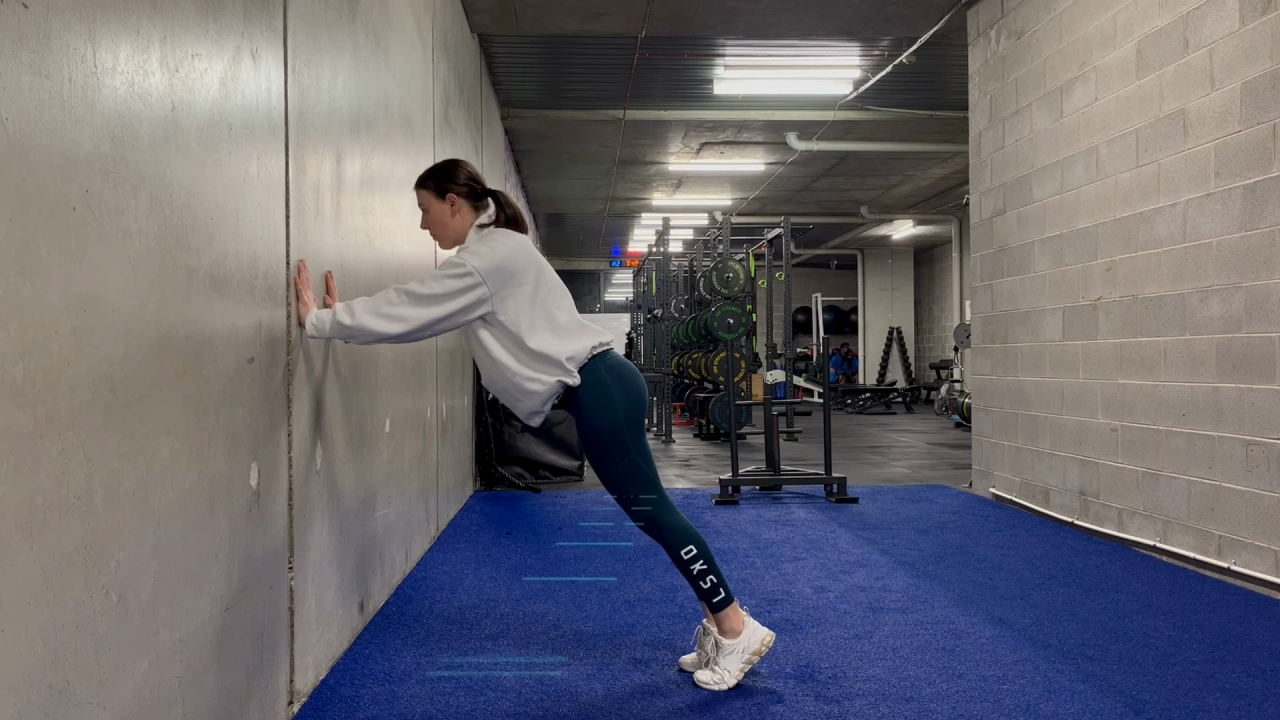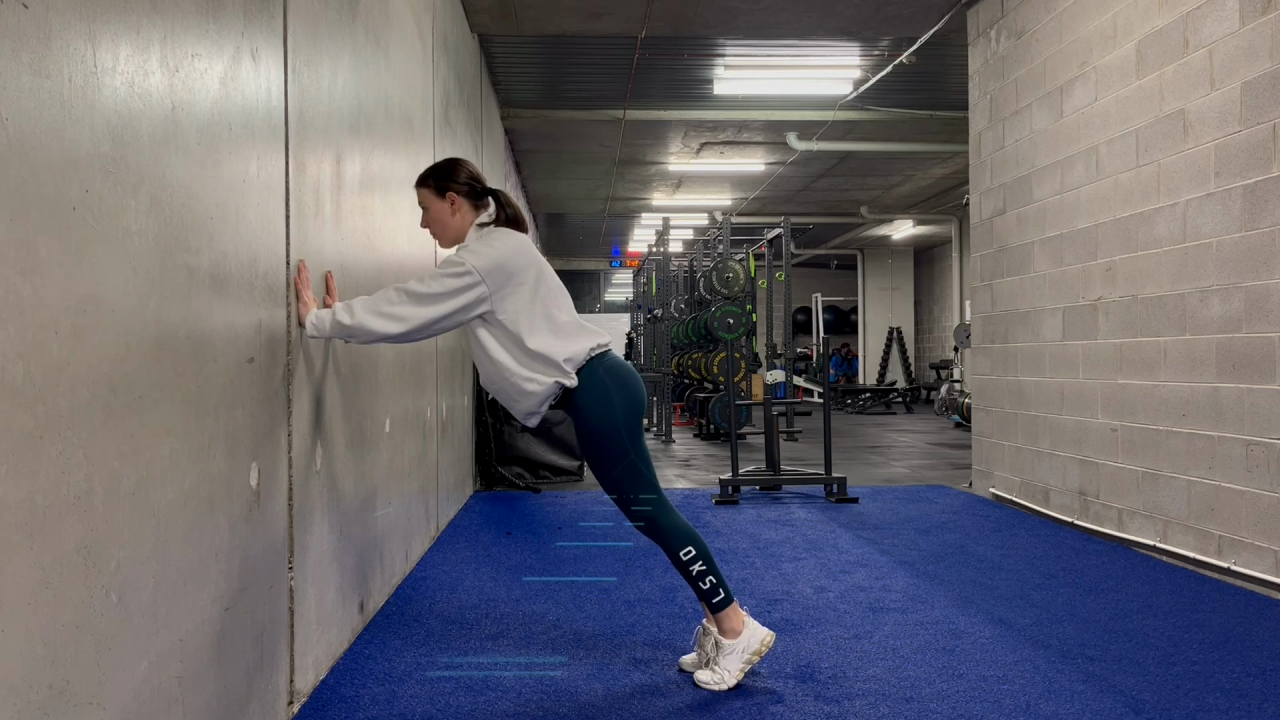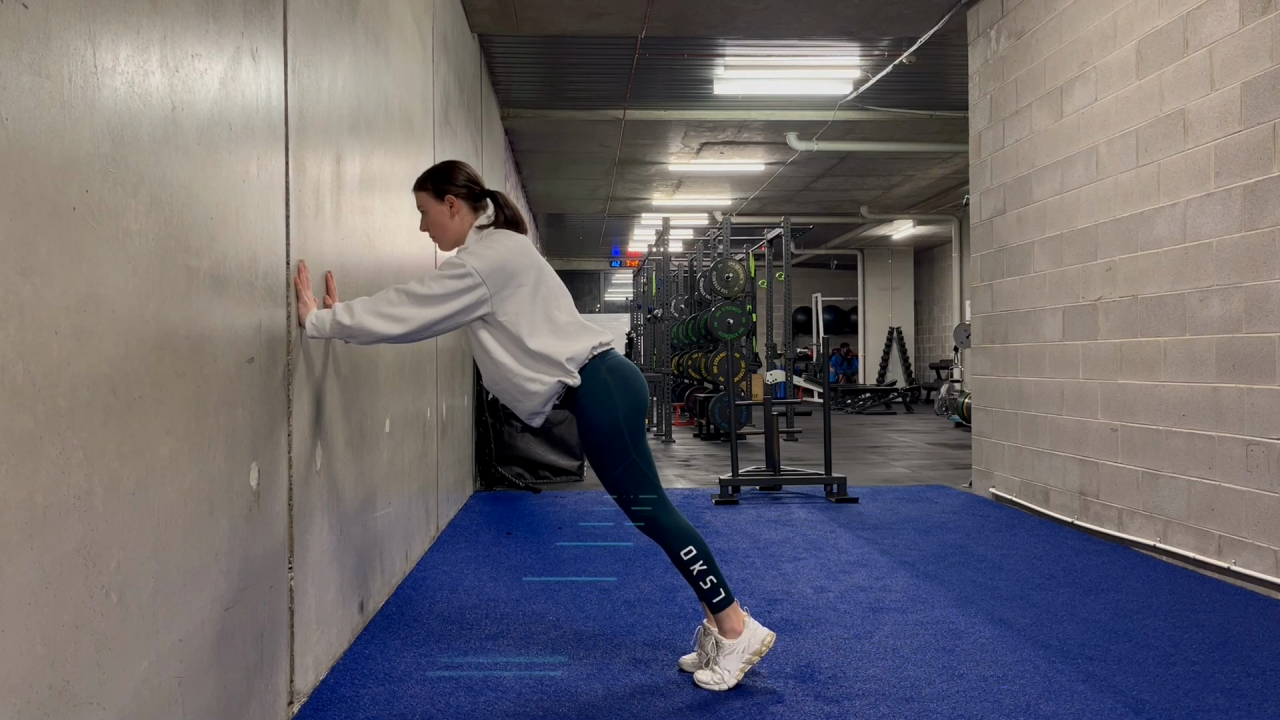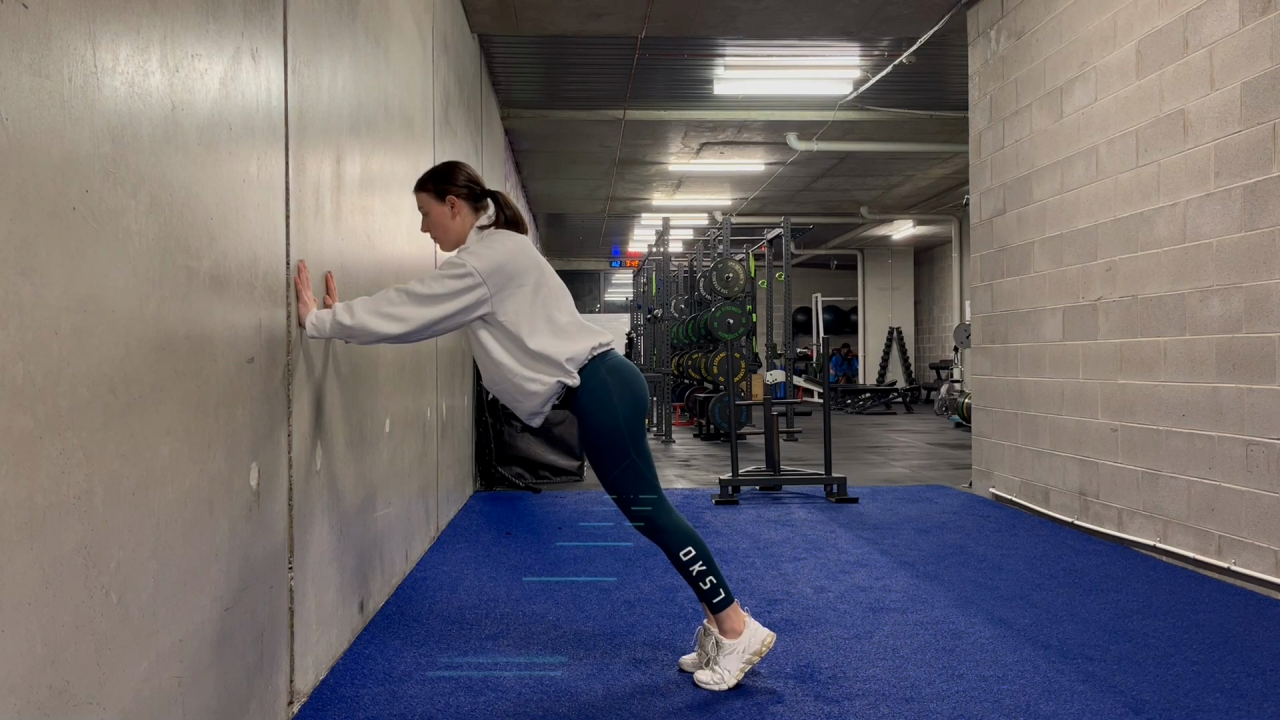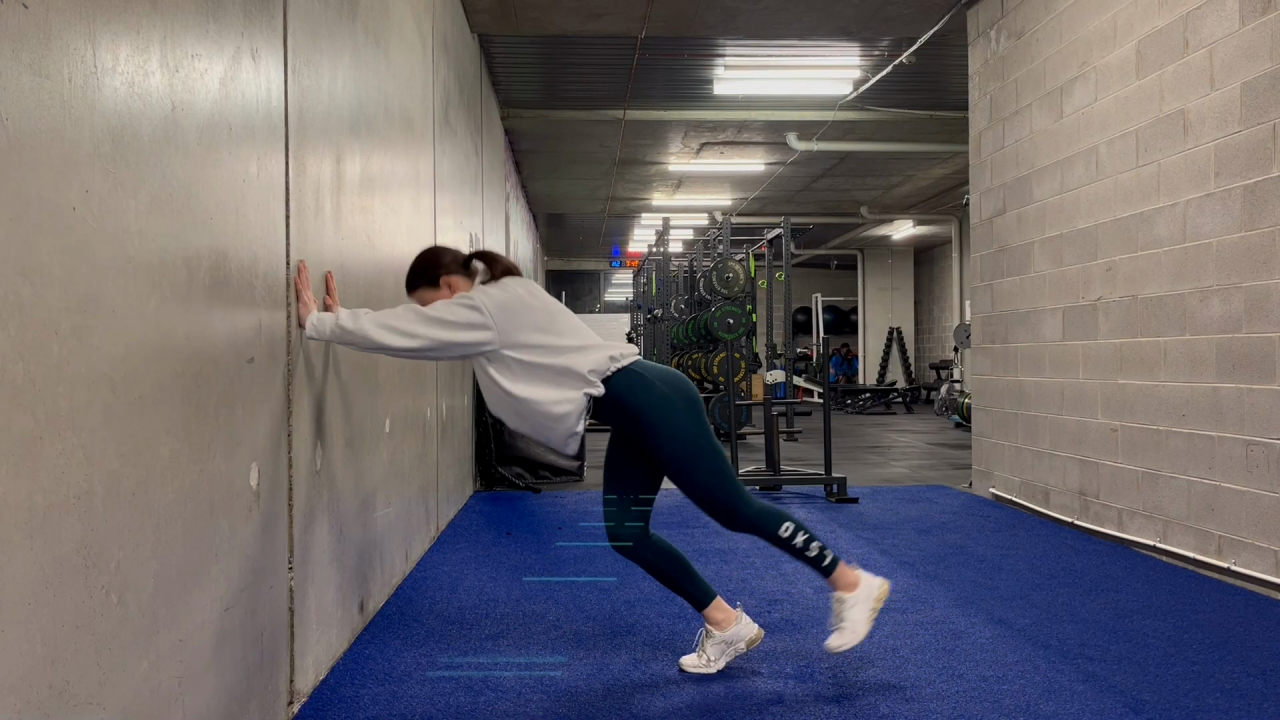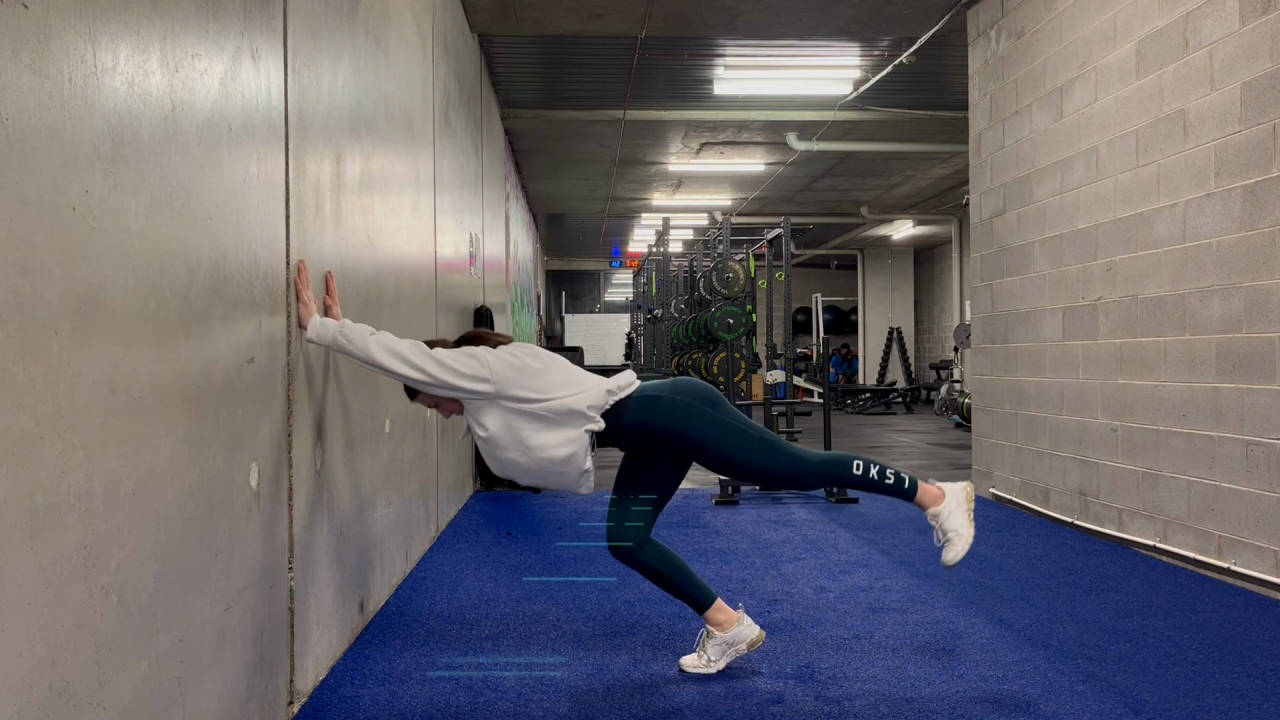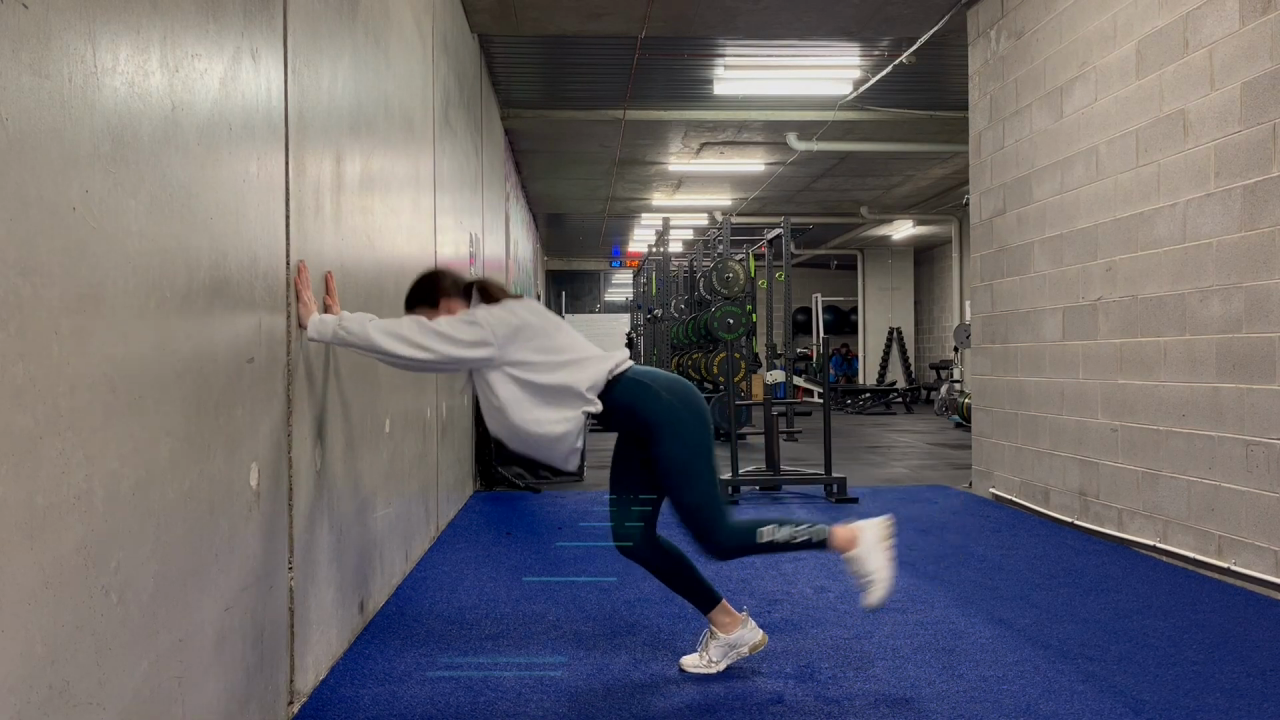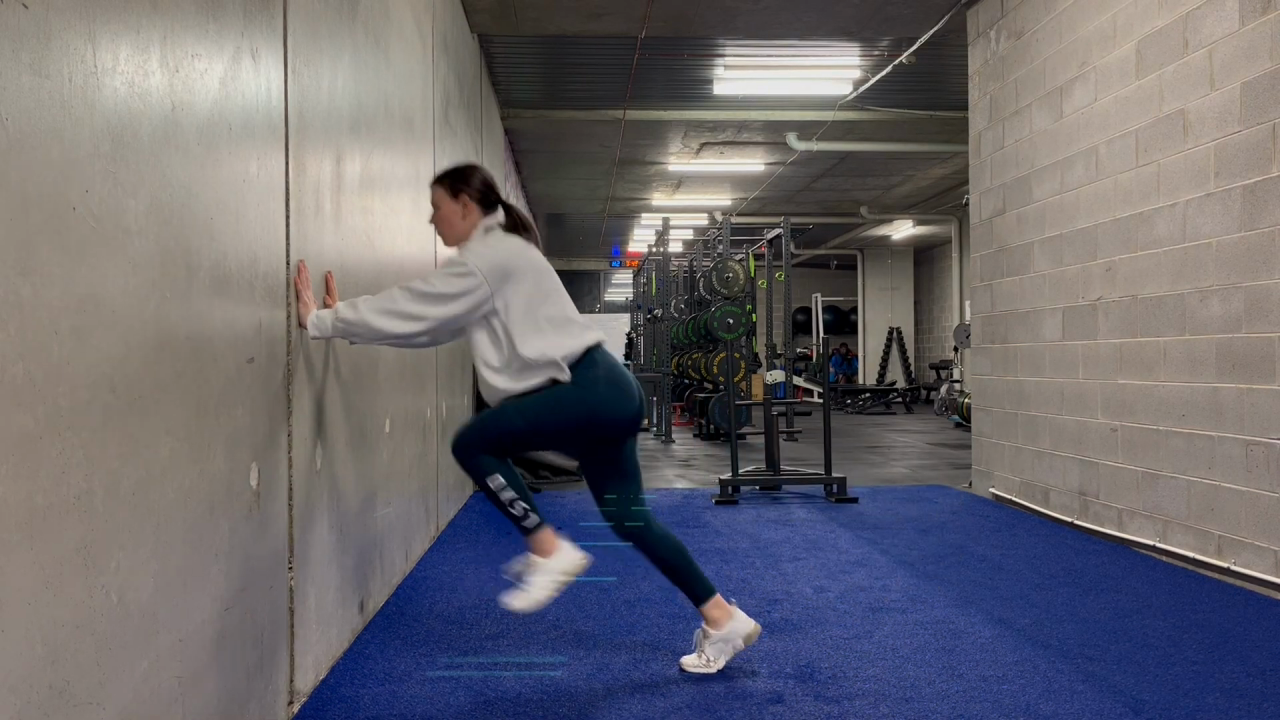
dt=0.5s
person 1, frame 1
left shoulder: (487, 257)
right shoulder: (494, 251)
left elbow: (410, 310)
right elbow: (419, 309)
left wrist: (319, 320)
right wrist: (344, 313)
left hip: (599, 388)
right hip: (599, 387)
left knee: (650, 510)
right knee: (648, 510)
left ankle: (737, 628)
right ankle: (720, 624)
person 1, frame 2
left shoulder: (488, 256)
right shoulder: (494, 252)
left elbow: (409, 310)
right elbow: (417, 311)
left wrist: (319, 320)
right wrist: (345, 315)
left hip: (596, 389)
right hip: (596, 388)
left knee: (647, 511)
right knee: (645, 510)
left ankle: (737, 627)
right ankle: (721, 624)
person 1, frame 3
left shoulder: (487, 258)
right shoulder: (493, 254)
left elbow: (407, 311)
right elbow: (416, 311)
left wrist: (318, 320)
right wrist: (344, 315)
left hip: (599, 388)
right hip: (599, 387)
left knee: (649, 510)
right knee: (646, 510)
left ankle: (738, 629)
right ankle: (720, 623)
person 1, frame 4
left shoulder: (488, 258)
right shoulder: (493, 254)
left elbow: (409, 312)
right elbow: (417, 312)
left wrist: (319, 321)
right wrist: (343, 316)
left hip: (599, 388)
right hip: (599, 387)
left knee: (647, 511)
right knee: (644, 511)
left ankle: (738, 630)
right ankle: (720, 624)
person 1, frame 5
left shoulder: (489, 305)
right shoulder: (491, 309)
left elbow: (405, 328)
right elbow: (409, 333)
left wrist: (318, 320)
right wrist: (342, 318)
left hip: (648, 399)
right hip: (634, 412)
left knee: (731, 510)
right knee: (625, 532)
left ankle: (851, 584)
right ankle: (727, 625)
person 1, frame 6
left shoulder: (484, 370)
right shoulder: (488, 376)
left elbow: (404, 355)
right elbow: (404, 359)
left wrist: (320, 326)
right wrist: (338, 328)
left hip: (667, 416)
right hip: (655, 432)
left knee: (797, 470)
right knee: (627, 538)
left ankle: (937, 498)
right ankle: (728, 624)
person 1, frame 7
left shoulder: (491, 324)
right shoulder: (497, 323)
left elbow: (414, 340)
right elbow: (419, 344)
left wrist: (320, 323)
right wrist: (336, 320)
left hip: (663, 413)
right hip: (643, 420)
left knee: (718, 535)
right knee: (631, 536)
left ankle: (851, 539)
right ankle: (731, 626)
person 1, frame 8
left shoulder: (487, 257)
right shoulder: (498, 254)
left elbow: (411, 312)
right elbow: (424, 318)
left wrist: (321, 322)
right wrist: (348, 317)
left hip: (594, 391)
right hip: (603, 393)
left knee: (474, 445)
right knee: (630, 521)
left ankle: (551, 550)
right ankle: (723, 618)
